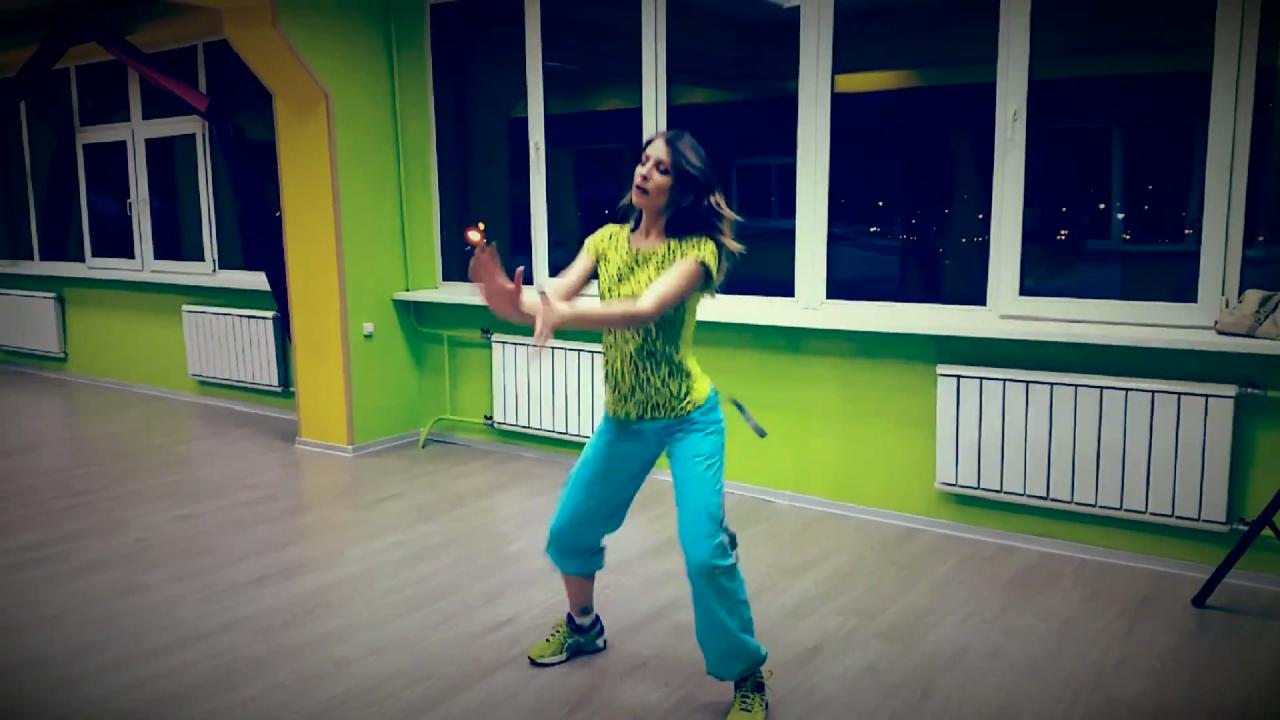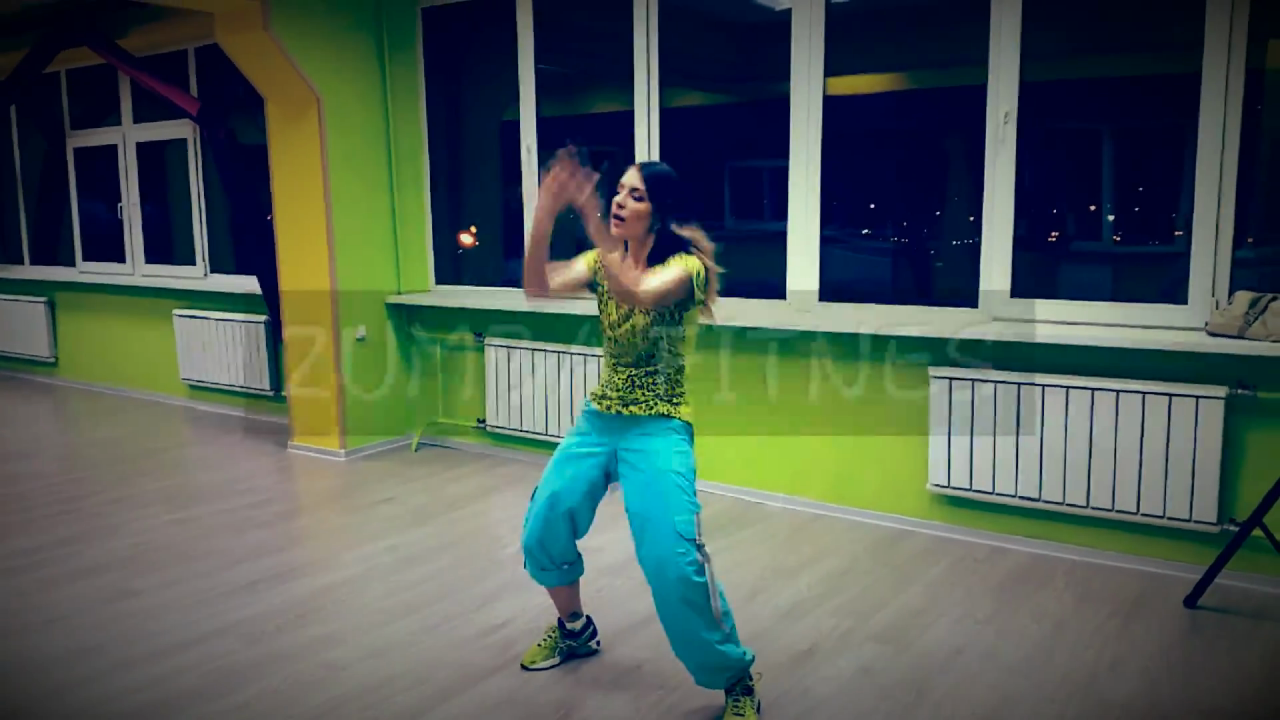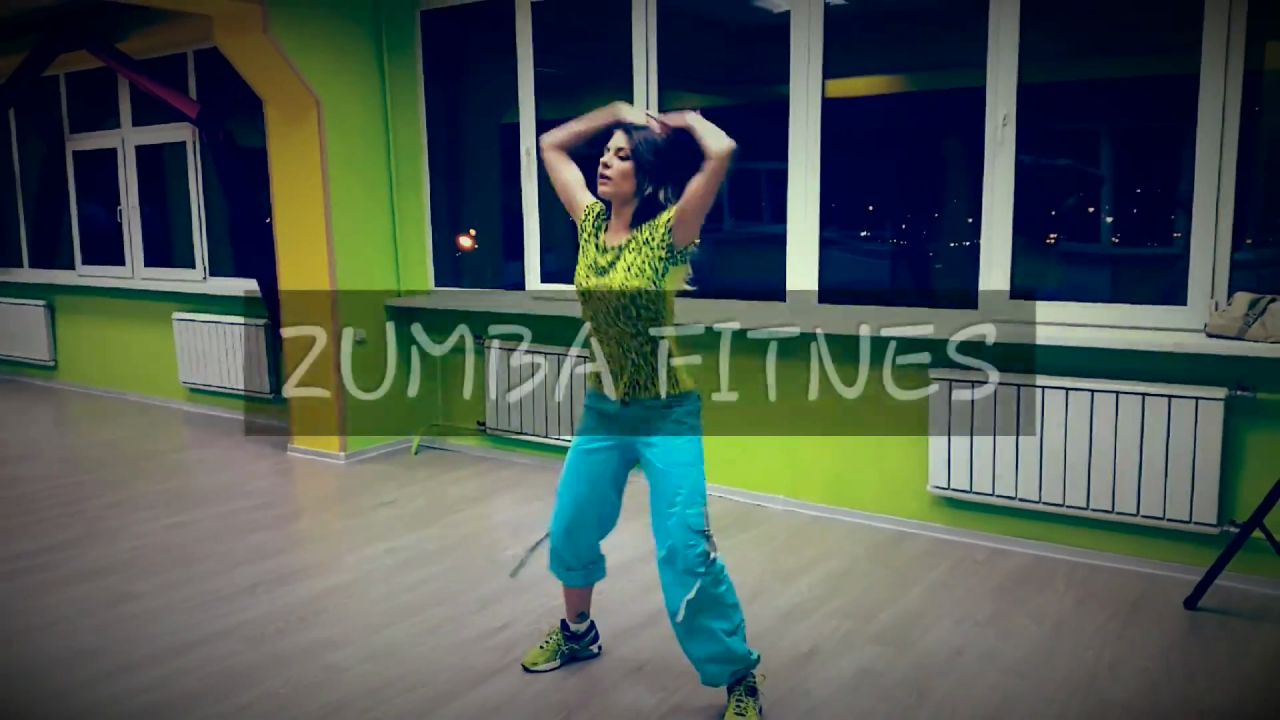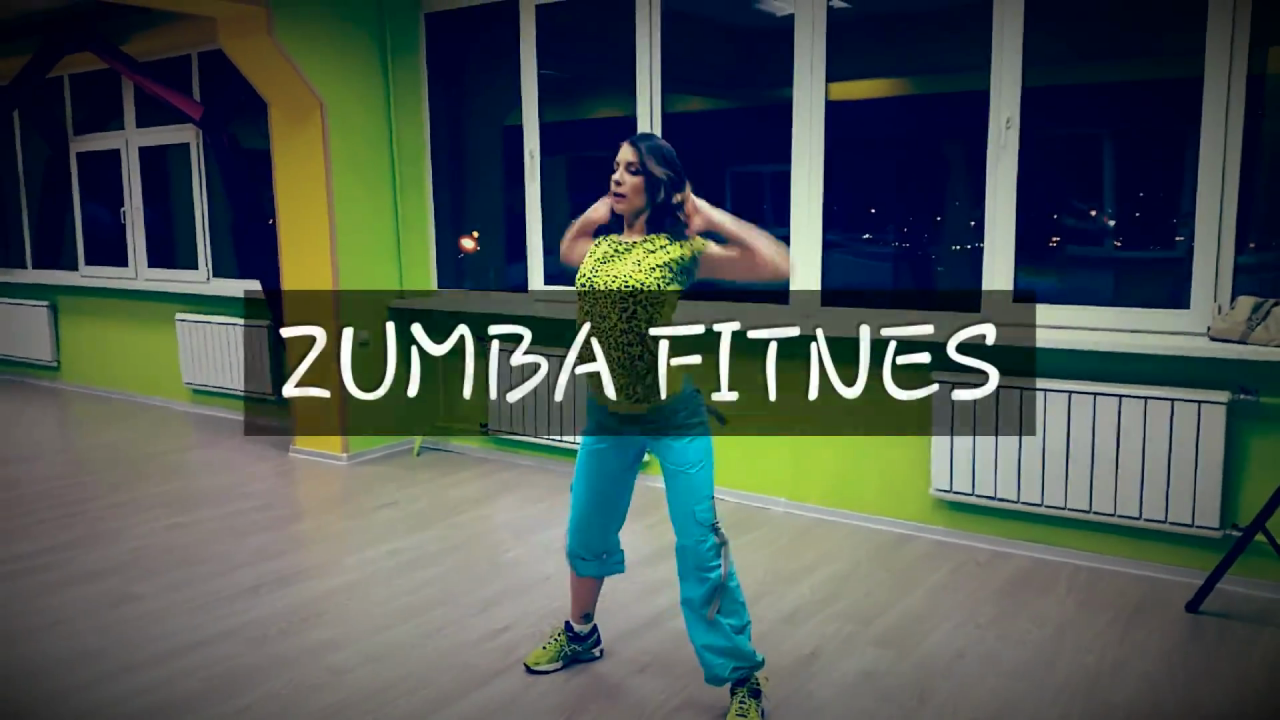
dt=0.2s
person 1, frame 1
left shoulder: (697, 250)
right shoulder: (605, 240)
left elbow: (644, 311)
right elbow: (554, 298)
left wrist: (561, 314)
right wrist: (509, 301)
left hip: (689, 420)
right hip: (623, 421)
left knee: (706, 550)
right knee: (571, 527)
right ankle: (582, 625)
person 1, frame 2
left shoulder: (685, 268)
right shoulder: (602, 260)
left elbow: (638, 295)
right elbow: (540, 286)
left wrist: (593, 222)
right wrist: (546, 210)
left hip: (658, 432)
right hip: (597, 423)
left knee: (674, 563)
right knee: (543, 534)
right ankle: (575, 629)
person 1, frame 3
left shoulder: (668, 231)
right shoulder: (591, 222)
left elbow: (722, 153)
right elbow: (550, 146)
left wrist: (685, 119)
right wrist: (616, 114)
left hip: (667, 415)
right hip: (603, 409)
left knee: (684, 547)
right knee: (569, 532)
right ankle: (578, 631)
person 1, frame 4
left shoulder: (681, 246)
right shoulder: (604, 243)
left elbow: (777, 267)
right elbow: (568, 248)
left wrist: (709, 213)
right wrist: (600, 209)
left hip: (673, 413)
right hip: (606, 412)
left knee: (698, 542)
right knee: (589, 530)
right ankle: (580, 633)
